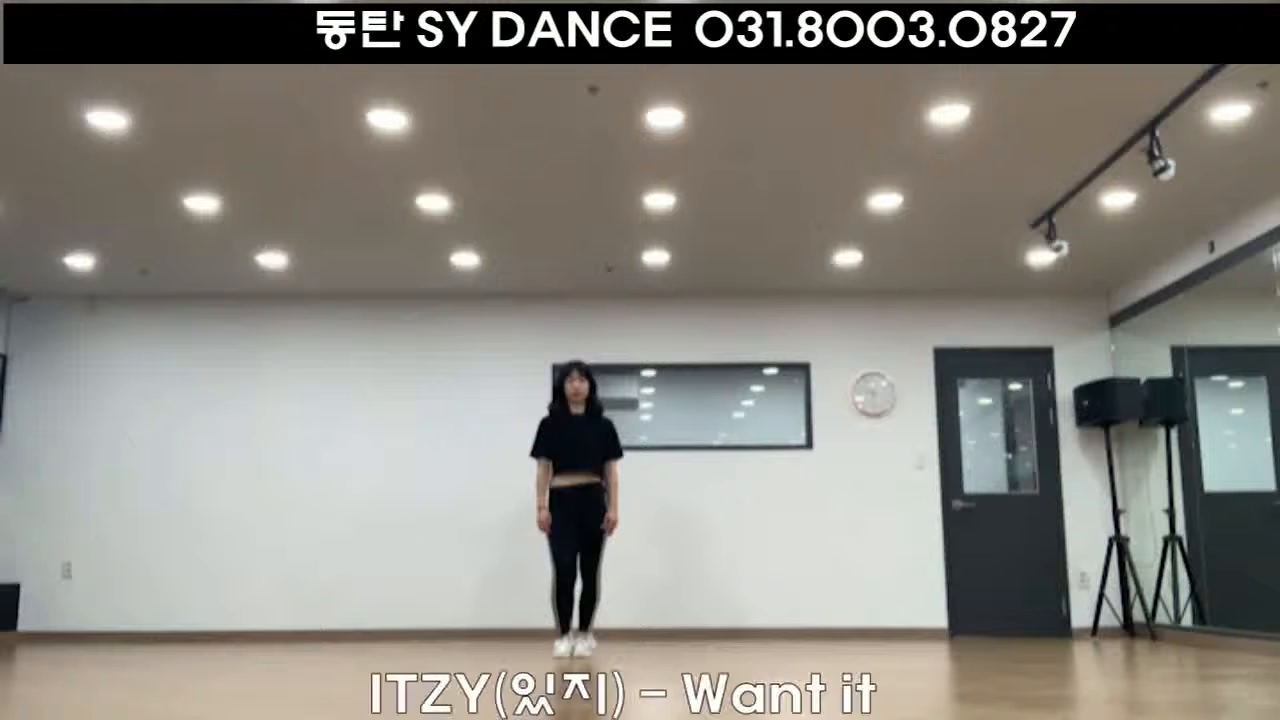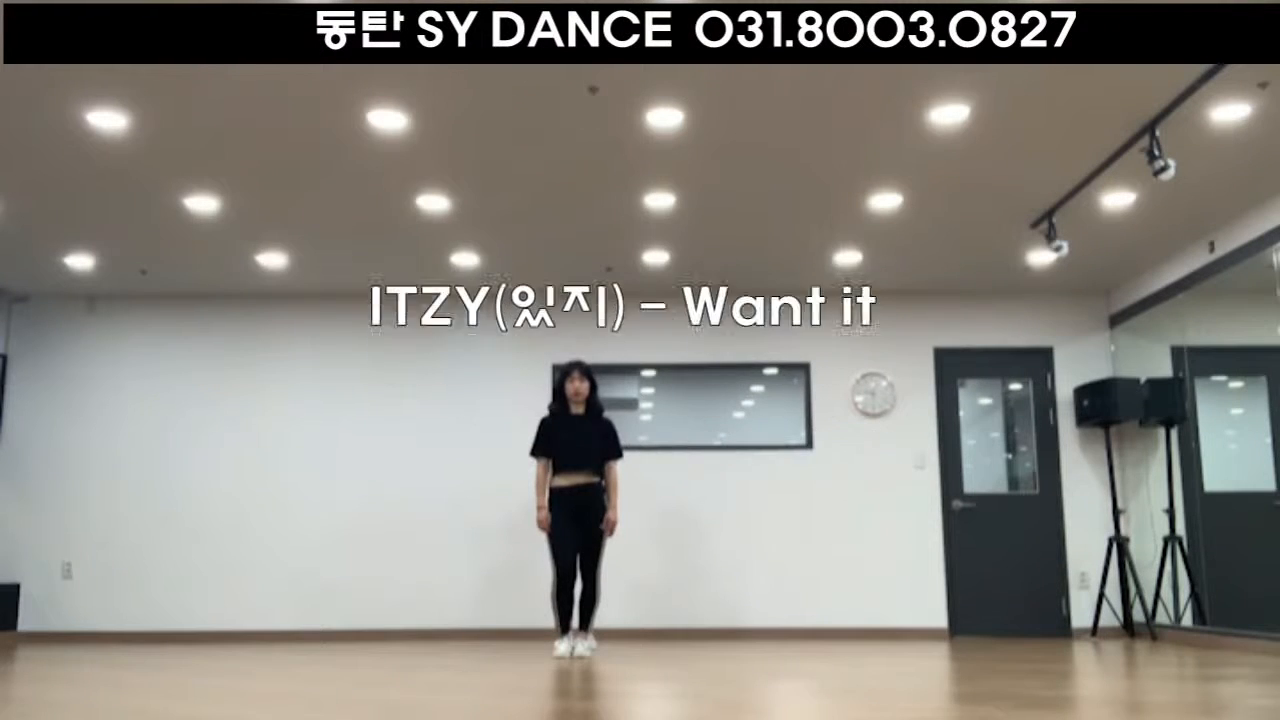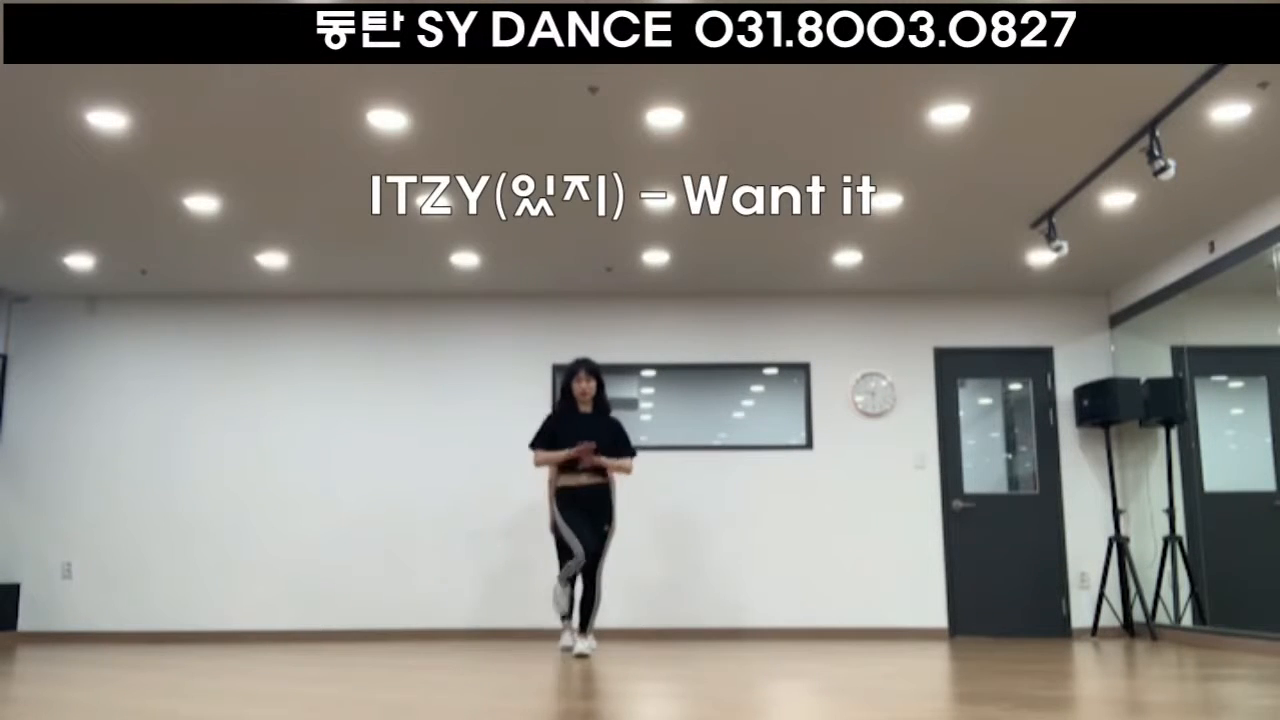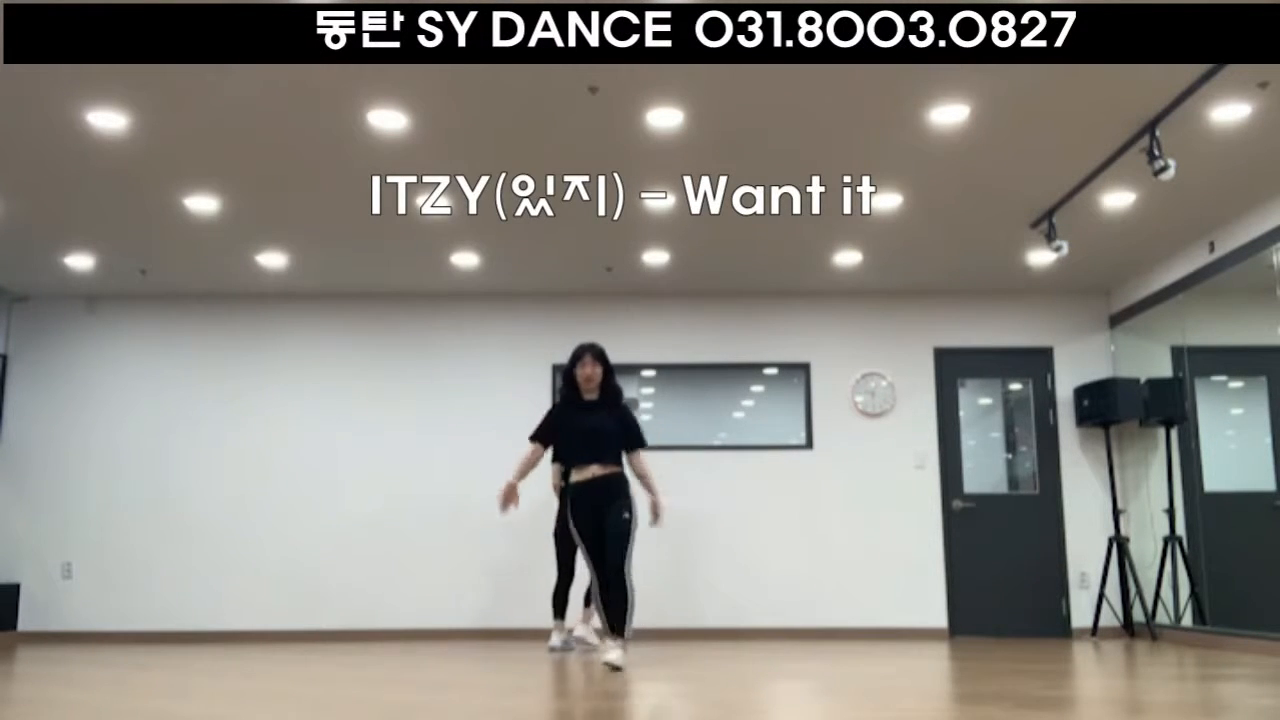
dt=0.7s
person 1, frame 1
left shoulder: (603, 425)
right shoulder: (550, 424)
left elbow: (611, 470)
right elbow: (543, 468)
left wrist: (613, 508)
right wrist: (541, 506)
left hip: (593, 501)
right hip: (561, 501)
left knee: (590, 571)
right knee: (563, 571)
left ankle: (584, 634)
right ankle: (563, 635)
person 1, frame 2
left shoulder: (603, 425)
right shoulder: (550, 424)
left elbow: (610, 469)
right elbow: (542, 468)
left wrist: (613, 508)
right wrist: (541, 506)
left hip: (593, 500)
right hip: (561, 501)
left knee: (589, 571)
right knee: (564, 571)
left ankle: (584, 634)
right ankle: (564, 635)
person 1, frame 3
left shoulder: (610, 424)
right shoulder: (557, 420)
left elbow: (627, 465)
right elbow: (539, 458)
left wrist: (599, 460)
right wrist: (572, 453)
left hip: (599, 502)
right hip: (567, 500)
left knee: (593, 572)
right knee: (582, 551)
left ankle: (585, 634)
right ankle: (563, 586)
person 1, frame 4
left shoulder: (618, 411)
right shoulder: (561, 411)
left elbow: (635, 455)
right elbow: (537, 448)
left wrist: (654, 494)
right wrist: (514, 482)
left hip: (613, 492)
right hip: (579, 497)
left knee: (617, 567)
right knee: (600, 571)
left ankle: (618, 643)
right ankle: (612, 632)
